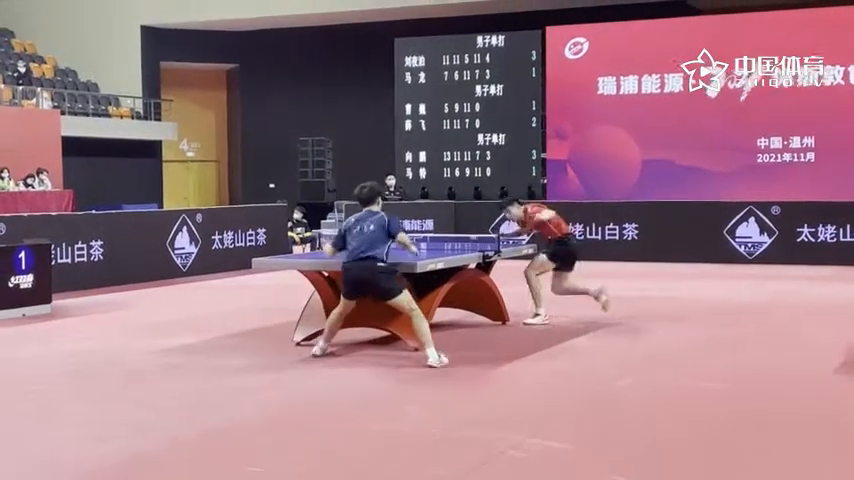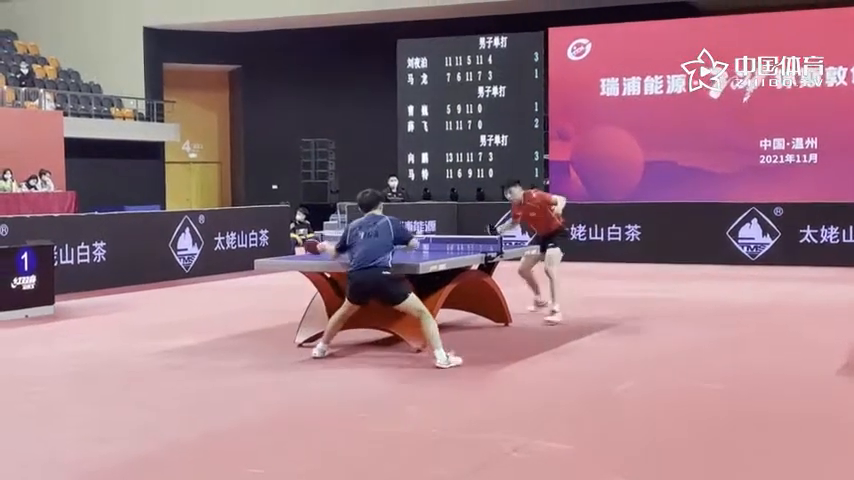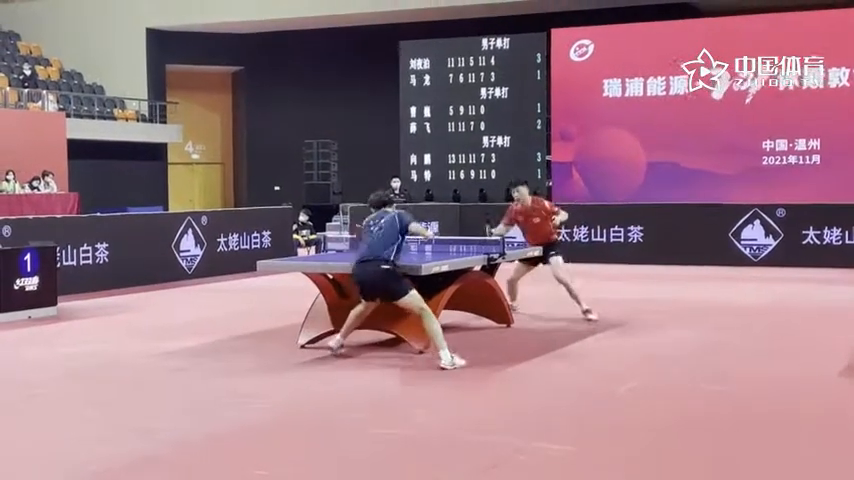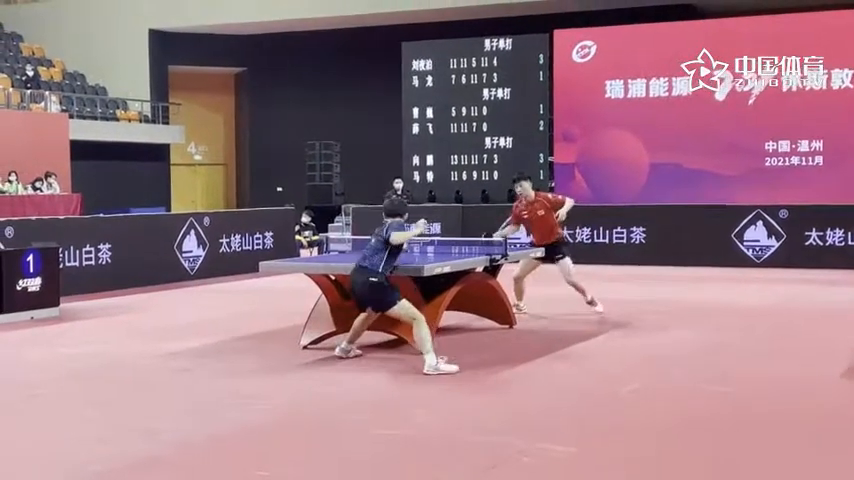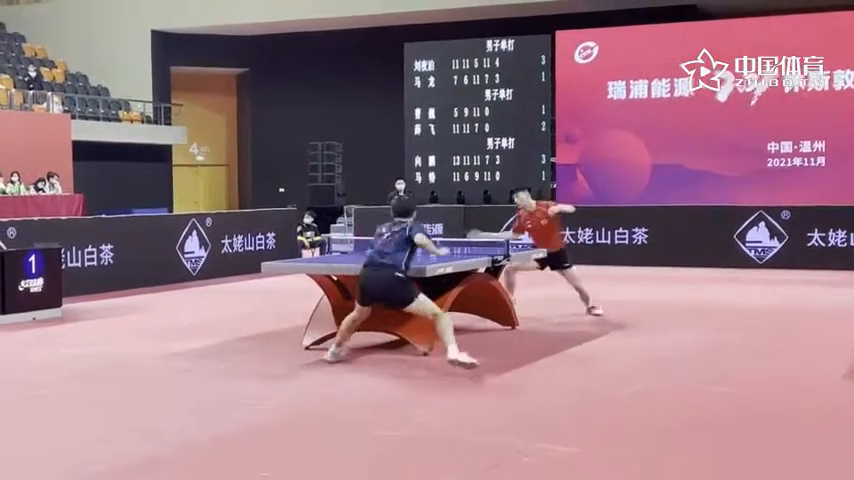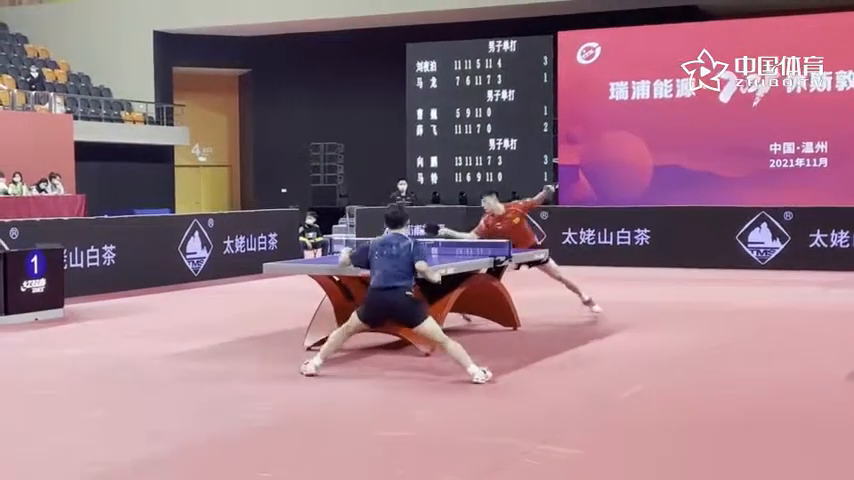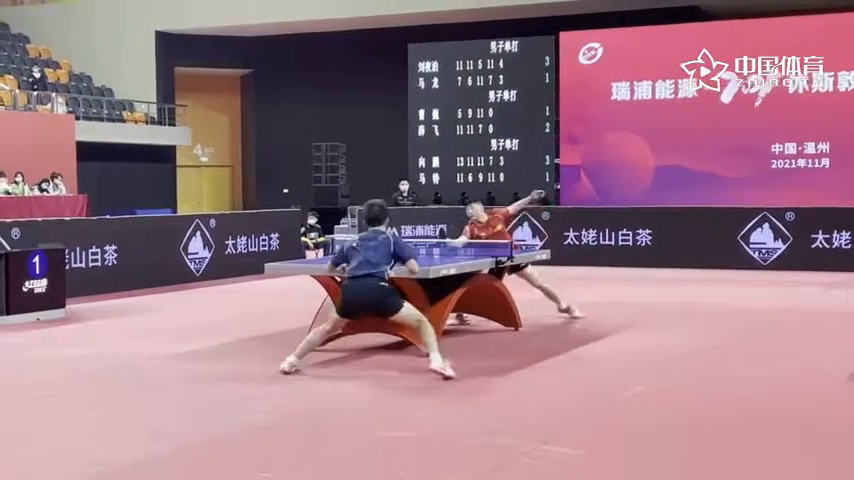
dt=0.2s
person 1, frame 1
left shoulder: (349, 222)
right shoulder: (385, 217)
left elbow: (330, 251)
right elbow: (403, 239)
left wrist: (329, 246)
right wrist: (412, 248)
left hip: (350, 271)
right hip: (376, 270)
left knee: (342, 309)
right knee: (413, 311)
left ankle: (322, 345)
right ankle: (433, 355)
person 1, frame 2
left shoulder: (352, 227)
right shoulder: (391, 222)
left elbow: (335, 252)
right elbow: (414, 244)
left wrist: (325, 246)
right wrist: (403, 240)
left hip: (357, 278)
right hip: (382, 277)
left knee: (345, 311)
right knee: (422, 313)
left ankle: (321, 347)
right ankle: (441, 356)
person 1, frame 3
left shoulder: (368, 222)
right shoulder: (398, 215)
right elbow: (414, 228)
right wrist: (427, 233)
left hip: (361, 271)
right hip: (382, 271)
left knee: (366, 306)
right knee: (424, 311)
left ankle: (338, 340)
right ankle: (446, 357)
person 1, frame 4
left shoulder: (381, 228)
right shoulder: (397, 224)
right elbow: (394, 239)
right wrist: (417, 230)
left hip: (357, 279)
right hip: (372, 281)
left knee: (371, 312)
right knee: (417, 319)
left ankle: (345, 348)
right ankle: (432, 362)
person 1, frame 5
left shoulder: (382, 229)
right shoulder: (413, 226)
right elbow: (420, 239)
right wrist: (437, 251)
left hip: (368, 276)
right hip: (392, 278)
left knee: (358, 314)
right knee: (438, 315)
left ankle: (335, 351)
right ankle: (453, 352)
person 1, frame 6
left shoulder: (373, 244)
right shoulder: (413, 244)
left elbow: (343, 261)
right elbow: (421, 267)
left wrist: (345, 252)
right wrist: (433, 276)
left hip: (374, 298)
right hip: (402, 299)
left knee: (348, 329)
right knee: (442, 339)
left ankle: (315, 363)
right ankle: (474, 371)
person 1, frame 7
left shoulder: (355, 243)
right shoulder: (392, 239)
left elbow: (330, 267)
right elbow: (414, 268)
left wrist: (344, 266)
right wrist: (403, 261)
left hip: (350, 290)
right hip: (376, 290)
left knee: (330, 327)
right knee: (422, 323)
left ankle: (291, 361)
right ankle: (436, 360)
person 2, frame 1
left shoulder: (531, 210)
right shoulder: (524, 215)
left elbow: (550, 213)
right elbow: (525, 229)
left wrist: (544, 216)
right wrist: (511, 234)
left hip: (561, 242)
right hip: (563, 244)
left knee: (530, 272)
right knee: (558, 288)
left ankle: (541, 314)
right ankle: (597, 293)
person 2, frame 2
left shoulder: (535, 196)
right shoulder: (515, 206)
left elbow: (561, 199)
right elbow: (514, 222)
left wrist: (559, 207)
right wrist: (500, 229)
left hip: (555, 234)
right hip: (542, 236)
left knee: (549, 269)
right knee: (523, 270)
left ankle: (555, 309)
right ankle: (539, 299)
person 2, frame 3
left shoulder: (542, 205)
right shoulder: (514, 210)
left elbow: (564, 214)
right elbow: (505, 227)
left wrist: (559, 218)
right wrist: (494, 232)
left hip: (549, 245)
right hip: (532, 247)
left knee: (559, 277)
right knee: (512, 279)
left ankle: (584, 308)
right ankle: (512, 305)
person 2, frame 4
left shoulder: (546, 198)
right shoulder: (518, 207)
left elbow: (570, 201)
right elbow: (514, 227)
left wrist: (564, 210)
right wrist: (498, 235)
left hip: (556, 244)
right hip: (537, 246)
left knee: (570, 280)
right knee: (518, 277)
left ankle: (589, 298)
right ankle: (519, 305)
person 2, frame 5
left shoulder: (547, 207)
right shoulder: (522, 216)
left elbow: (571, 209)
right elbow: (513, 235)
left wrist: (558, 208)
right wrist: (486, 235)
left hip: (558, 252)
left knee: (578, 286)
right knee: (509, 269)
left ankle: (590, 306)
person 2, frame 6
left shoulder: (517, 207)
right shoulder: (488, 220)
left elbow: (540, 199)
right elbow: (472, 237)
left wrist: (546, 191)
right wrist: (449, 233)
left hip: (531, 249)
left knee: (558, 276)
left ankle: (586, 299)
person 2, frame 7
left shoulder: (497, 215)
right shoulder: (471, 228)
left elbow: (513, 208)
right elbow: (461, 241)
left wrist: (531, 197)
left knee: (539, 284)
left ankle: (563, 306)
right ankle: (461, 315)
